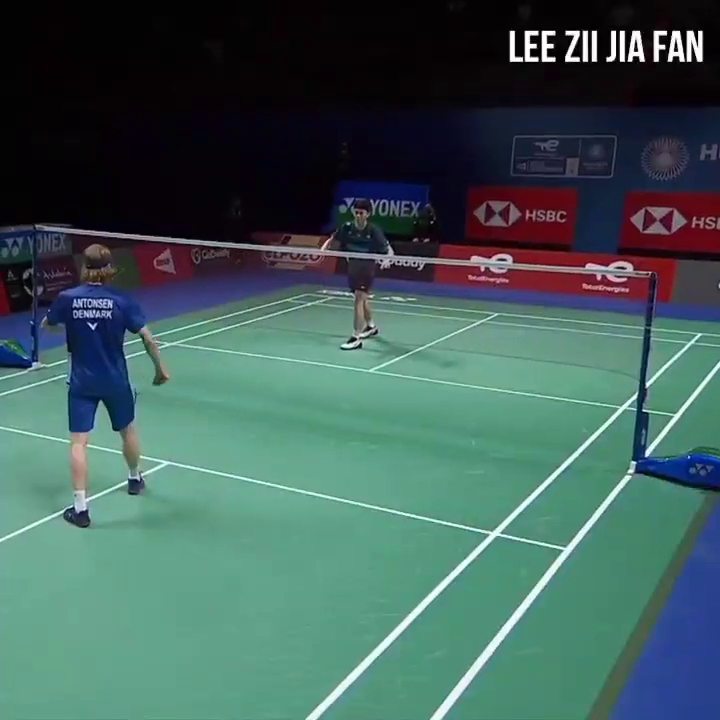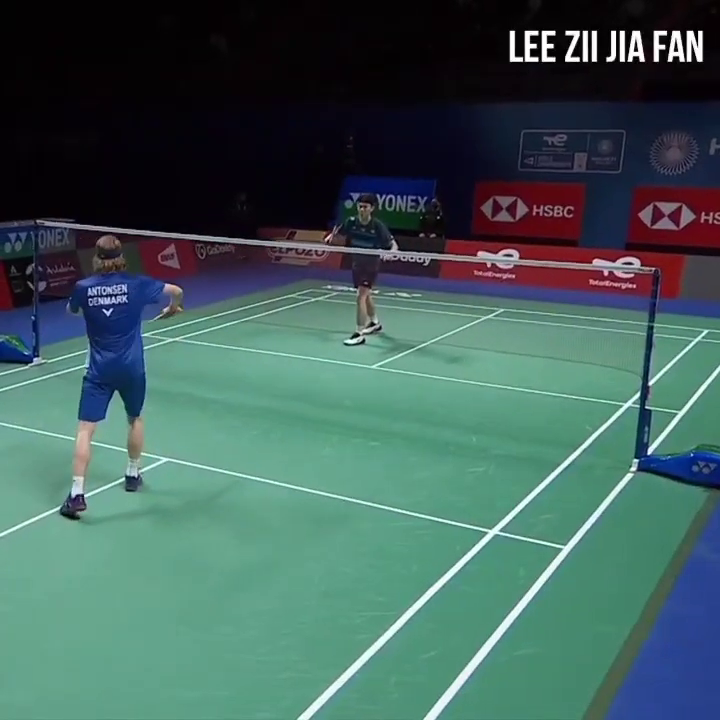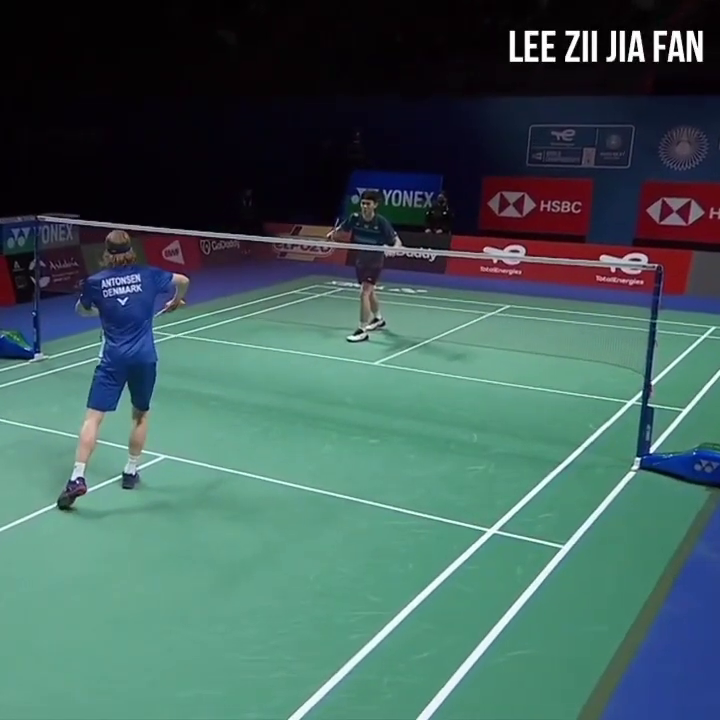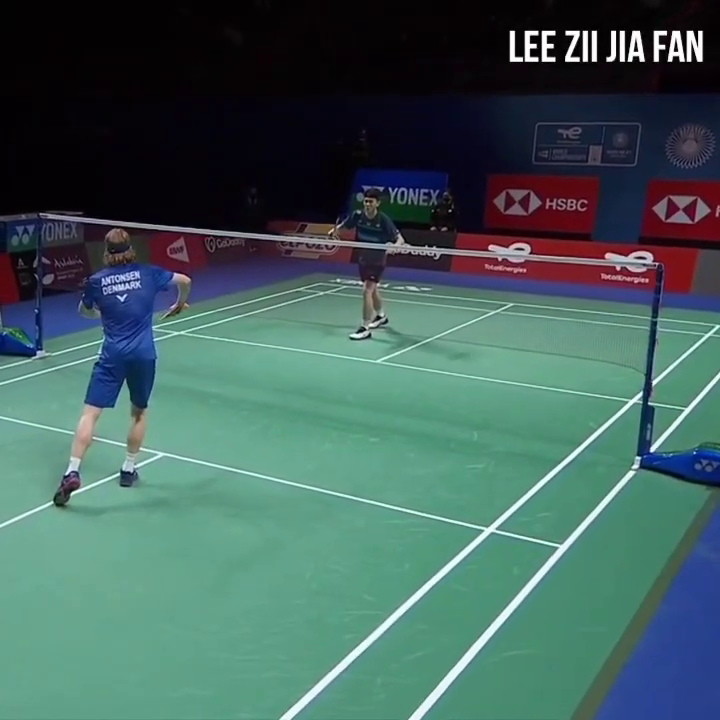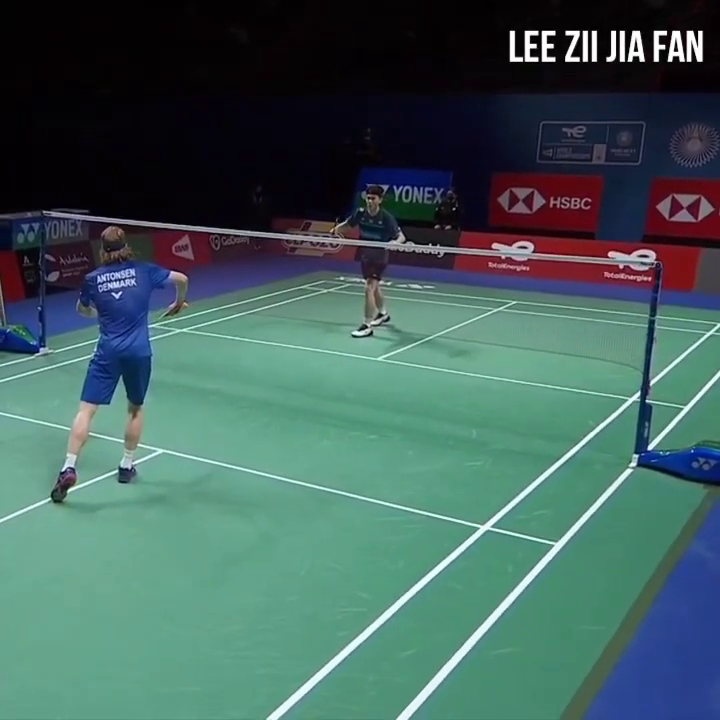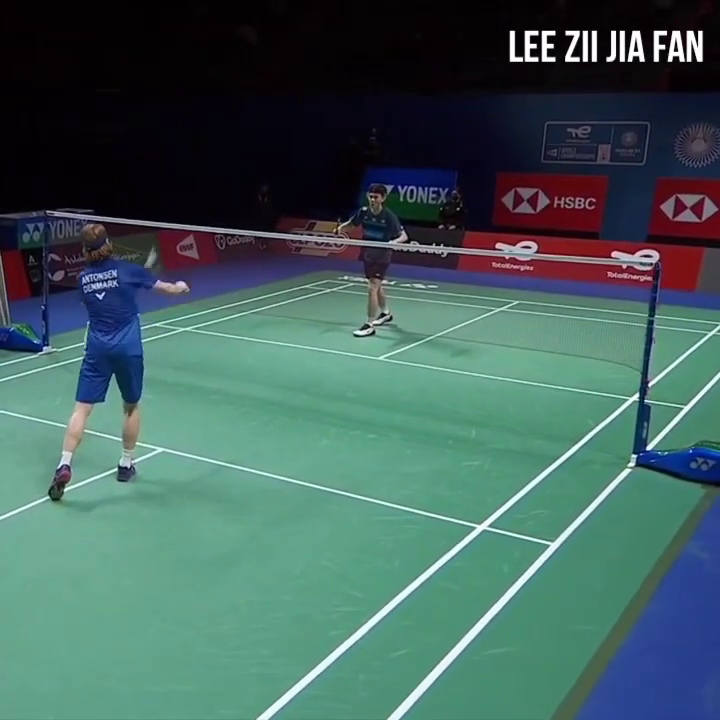
dt=0.5s
person 1, frame 1
left shoulder: (67, 298)
right shoulder: (121, 301)
left elbow: (46, 325)
right elbow: (148, 339)
right wrist: (160, 369)
left hip: (82, 382)
right hip: (115, 380)
left knee: (78, 442)
right knee: (128, 430)
left ankle: (80, 508)
right ankle: (135, 479)
person 1, frame 2
left shoulder: (83, 287)
right shoulder: (136, 284)
left elbow: (71, 311)
right elbow: (176, 291)
right wrist: (173, 308)
left hip: (99, 369)
right hip: (131, 367)
left knee: (85, 429)
right knee: (135, 419)
left ankle: (77, 494)
right ankle: (132, 475)
person 1, frame 3
left shoulder: (95, 282)
right shoulder: (147, 275)
left elbow: (81, 310)
right elbow: (183, 281)
right wrist: (176, 302)
left hip: (113, 359)
right hip: (143, 357)
left knee: (93, 418)
right knee: (140, 415)
left ankle: (77, 478)
right ankle: (131, 472)
person 1, frame 4
left shoulder: (97, 280)
right shoulder: (148, 273)
left elbow: (84, 311)
right elbow: (185, 281)
right wrist: (179, 304)
left hip: (113, 355)
right hip: (143, 354)
left knee: (90, 413)
right knee: (139, 412)
left ankle: (72, 472)
right ankle: (128, 470)
person 1, frame 5
left shoulder: (93, 278)
right shoulder: (143, 270)
left elbow: (82, 310)
right elbow: (182, 279)
right wrist: (178, 303)
left hip: (108, 351)
right hip: (138, 351)
left knee: (86, 410)
right knee: (136, 408)
left ankle: (69, 469)
right ankle: (126, 466)
person 1, frame 6
left shoulder: (83, 275)
right shoulder: (126, 269)
right elbow: (166, 290)
right wrist: (180, 288)
left hip: (96, 350)
right hip: (127, 349)
left knee: (81, 410)
right knee: (131, 407)
left ankle: (64, 466)
right ankle: (125, 465)
